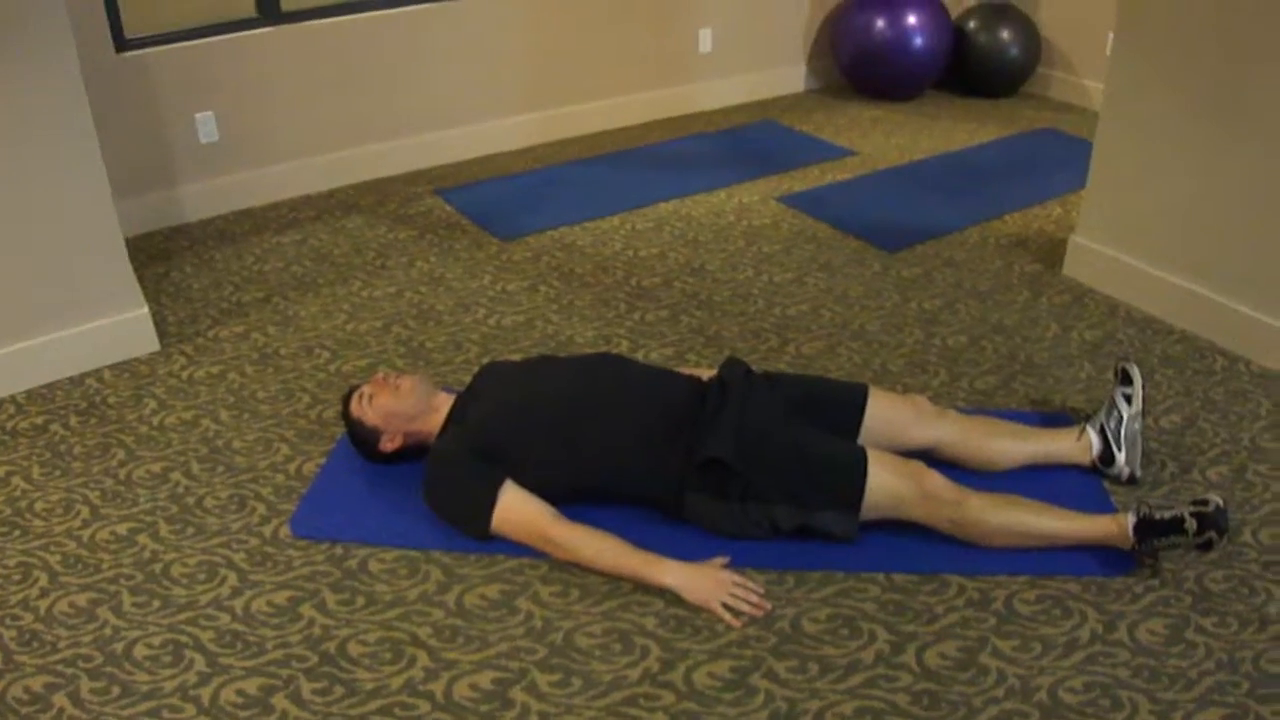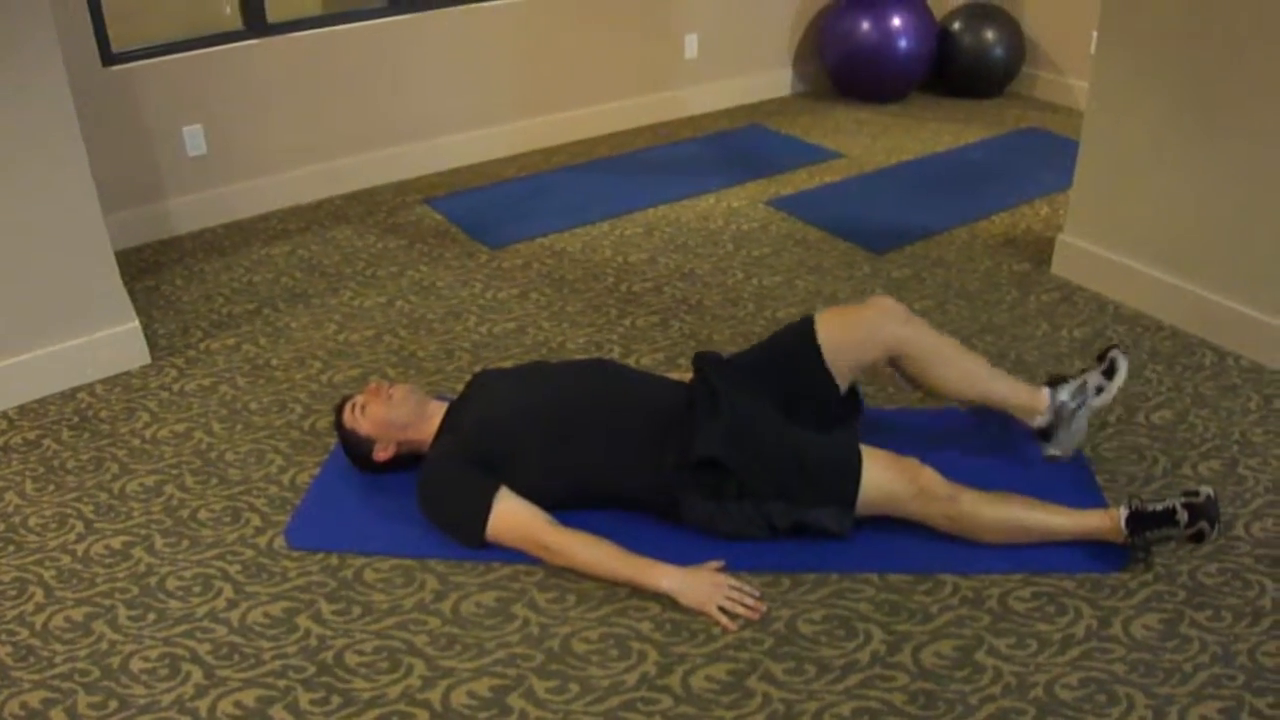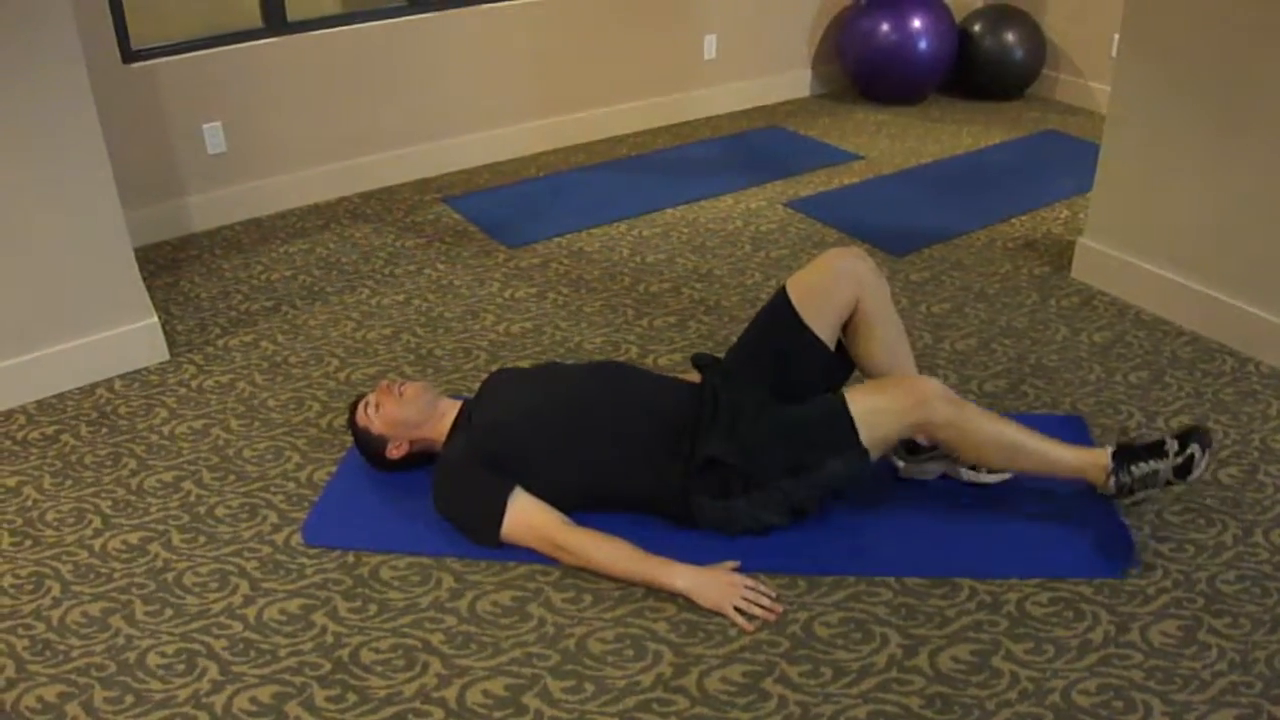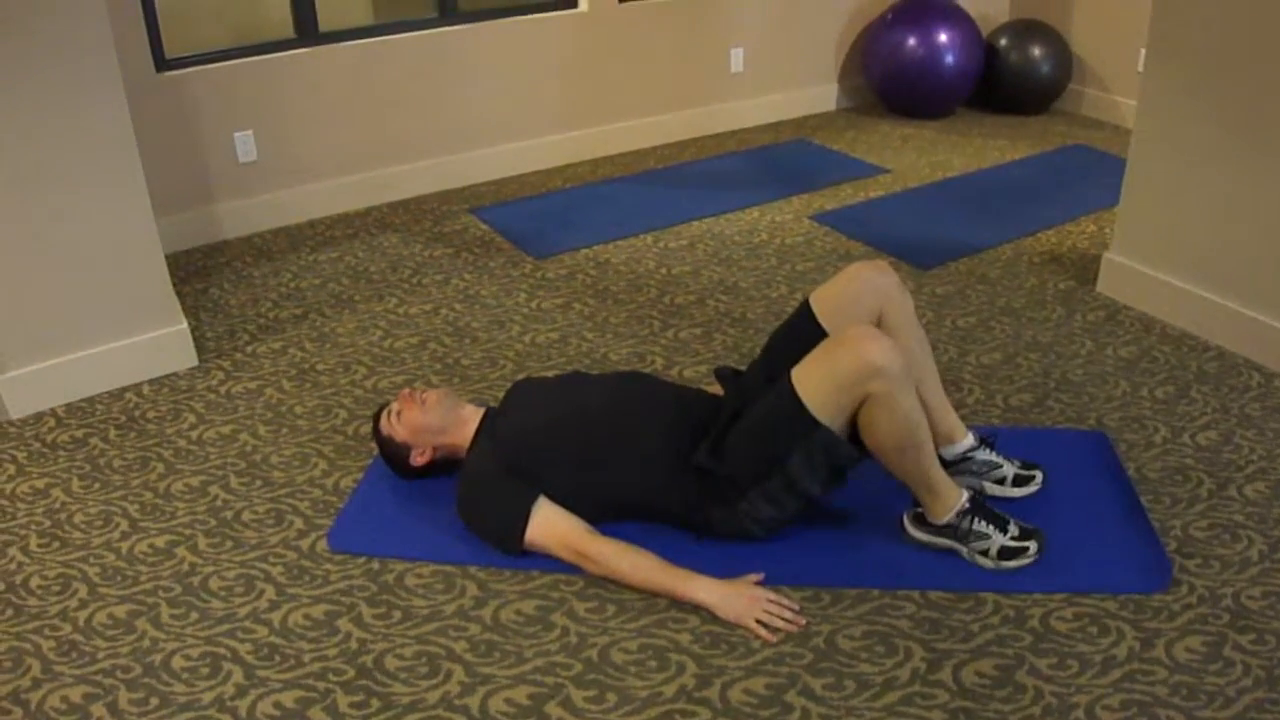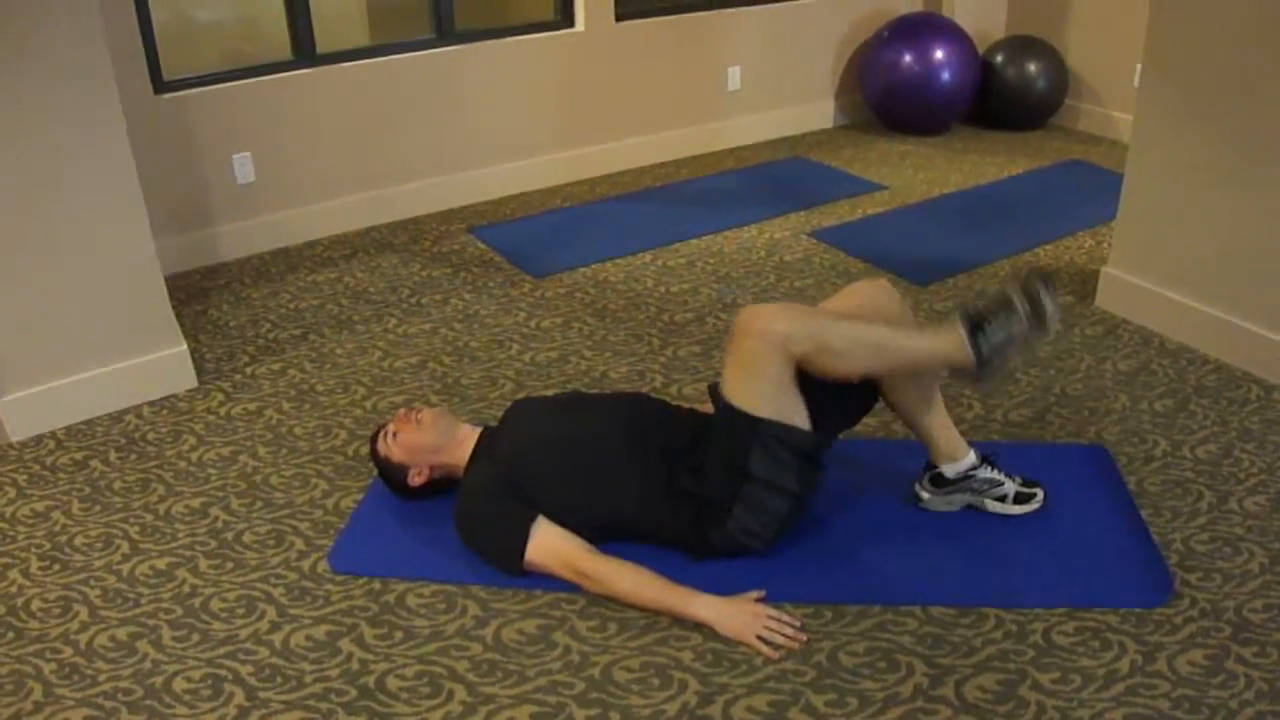
dt=1s
person 1, frame 1
left shoulder: (490, 381)
right shoulder: (454, 470)
right elbow: (549, 530)
left wrist: (690, 370)
right wrist: (676, 575)
left hip: (716, 397)
right hip: (710, 466)
left knee: (920, 418)
right knee: (922, 492)
left ankle: (1094, 444)
right ankle: (1130, 531)
person 1, frame 2
left shoulder: (483, 391)
right shoulder: (448, 480)
right elbow: (547, 537)
left wrist: (683, 376)
right wrist: (672, 580)
left hip: (708, 398)
right hip: (706, 472)
left knee: (882, 320)
right knee: (918, 488)
left ankle: (1045, 409)
right ankle: (1122, 522)
person 1, frame 3
left shoulder: (501, 386)
right shoulder: (460, 479)
right elbow: (559, 538)
left wrist: (699, 380)
right wrist: (687, 579)
left hip: (719, 399)
right hip: (725, 477)
left knee: (847, 268)
right knee: (919, 391)
left ankle: (928, 447)
right ankle: (1102, 468)
person 1, frame 4
left shoulder: (524, 396)
right shoulder: (484, 485)
right elbow: (584, 547)
left wrist: (723, 391)
right wrist: (710, 592)
left hip: (729, 409)
right hip: (734, 489)
left knee: (872, 282)
right knee: (870, 356)
left ankle: (956, 451)
right ankle: (945, 512)
person 1, frame 5
left shoulder: (522, 416)
right shoulder: (483, 506)
right elbow: (587, 564)
left wrist: (727, 404)
right wrist: (712, 610)
left hip: (704, 441)
right hip: (735, 508)
left knee: (875, 298)
right knee: (762, 326)
left ankle: (955, 469)
right ankle: (966, 348)
